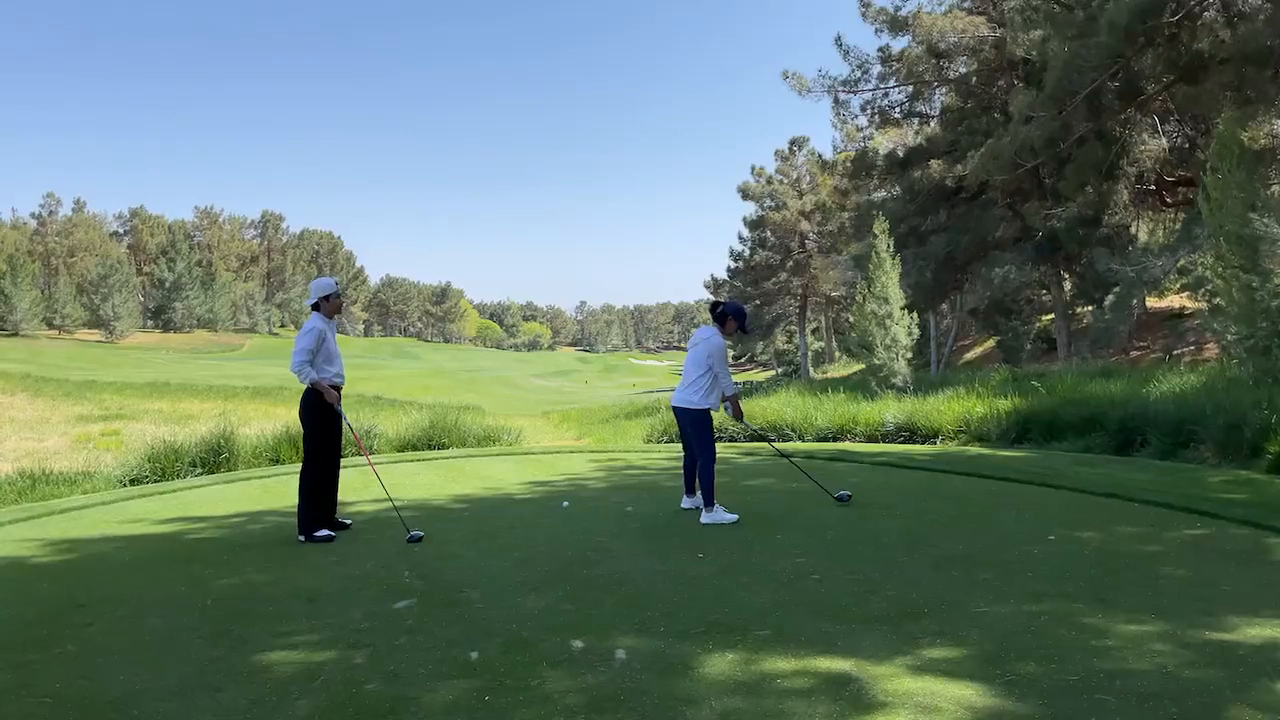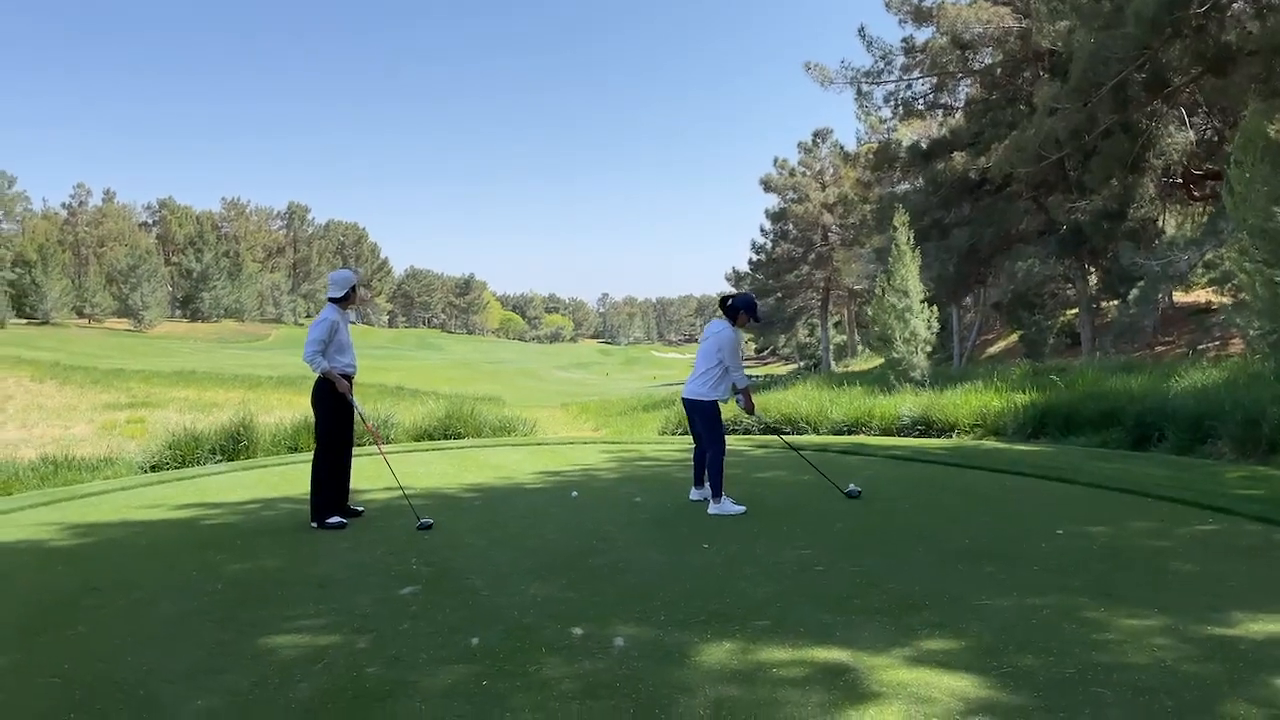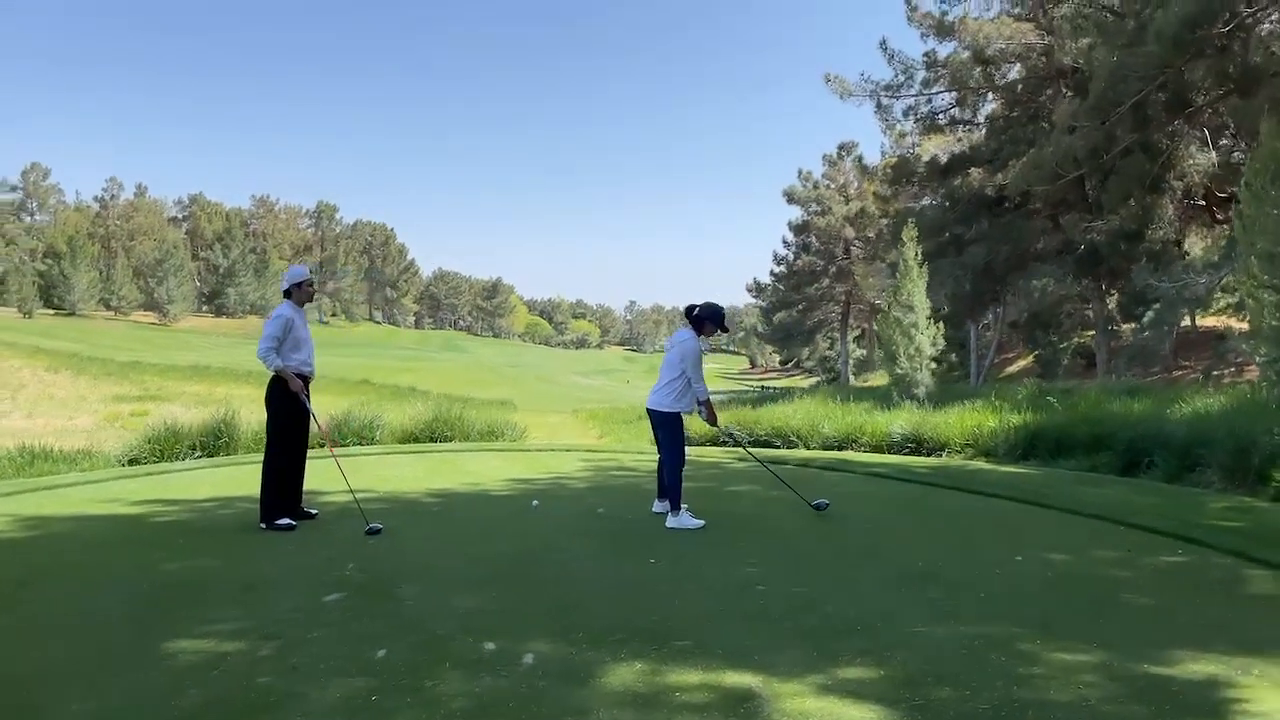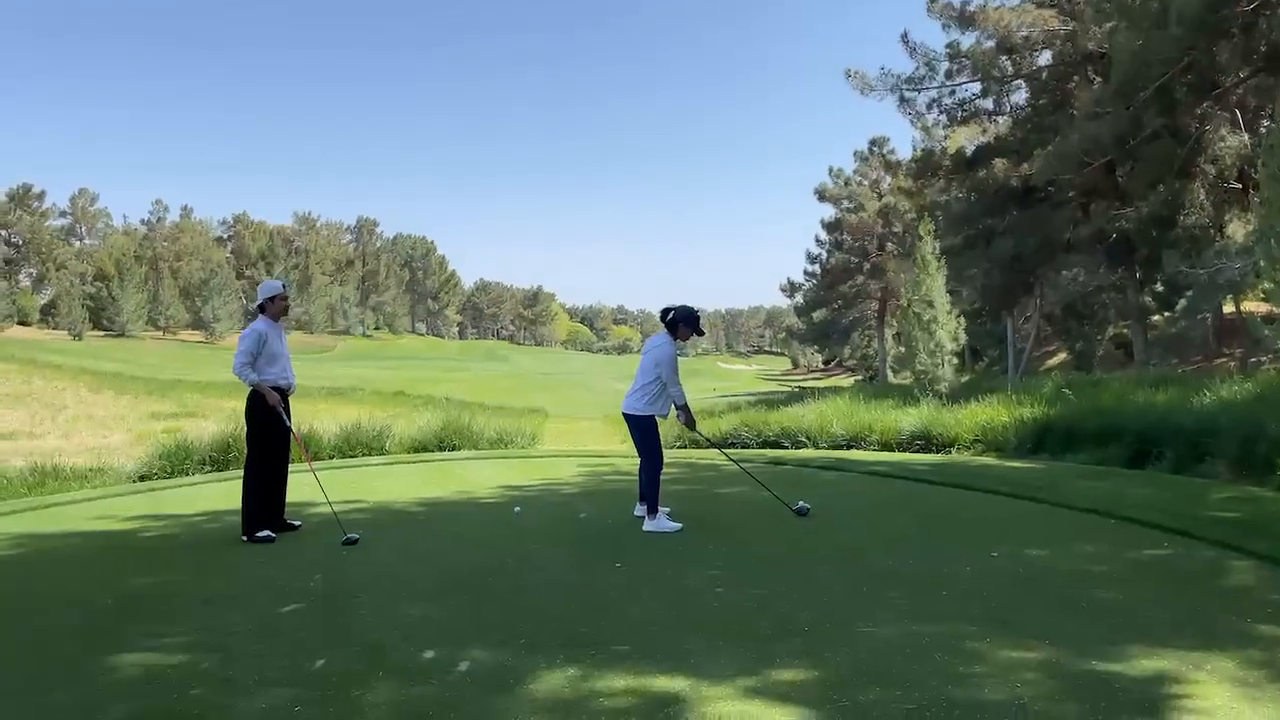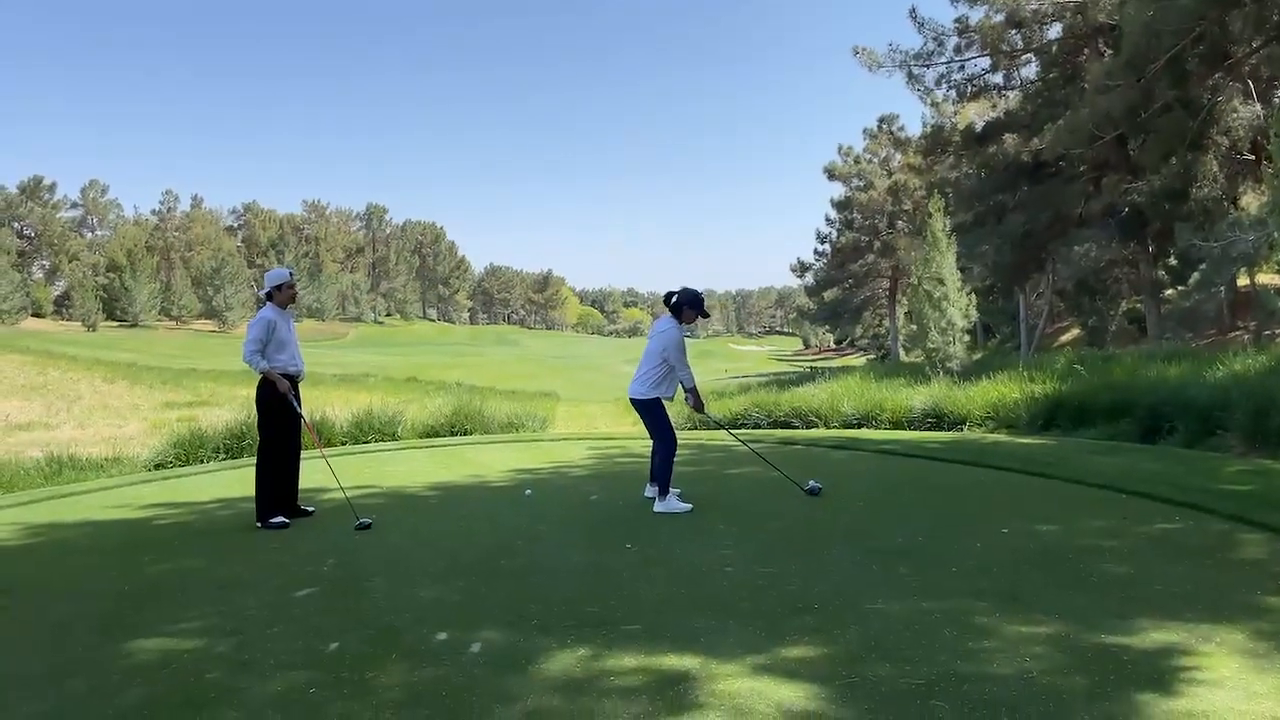
dt=1s
person 1, frame 1
left shoulder: (328, 326)
right shoulder: (314, 328)
right elbow: (299, 365)
right wrist: (325, 389)
left hip: (329, 399)
right hip: (318, 400)
left knee: (331, 460)
right knee: (315, 461)
left ankle: (326, 517)
right ankle: (308, 526)
person 1, frame 2
left shoulder: (341, 317)
right shoulder: (328, 319)
right elbow: (311, 355)
right wrist: (337, 380)
left hip: (342, 388)
right hip: (330, 389)
left knee: (343, 448)
right knee: (328, 449)
left ankle: (339, 504)
right ankle: (321, 513)
person 1, frame 3
left shoulder: (299, 316)
right shoulder: (283, 316)
right elbow: (265, 352)
right wrist: (290, 378)
left hip: (300, 387)
right hip: (285, 388)
left knee: (297, 449)
right knee: (279, 450)
left ankle: (292, 506)
right ankle: (271, 514)
person 1, frame 4
left shoulder: (278, 330)
right shoulder: (256, 331)
right elbow: (240, 367)
left wrist: (287, 387)
right wrist: (267, 392)
left hip: (280, 400)
right hip: (263, 401)
left knee: (279, 461)
right knee: (259, 463)
left ankle: (274, 518)
right ankle: (252, 526)
person 1, frame 5
left shoulder: (286, 317)
right shoulder: (265, 318)
right elbow: (250, 354)
left wrist: (296, 375)
right wrist: (277, 379)
left hip: (290, 386)
right hip: (273, 388)
left knee: (291, 448)
right knee: (271, 449)
left ankle: (288, 504)
right ankle: (266, 512)
person 2, frame 1
left shoulder: (703, 334)
right shoulder: (716, 341)
right elbow: (724, 376)
left wrist: (726, 398)
right wrist: (735, 406)
left hip: (682, 402)
right hip: (695, 406)
left knee: (692, 452)
right knee: (707, 456)
left ankle: (690, 497)
right ankle: (709, 511)
person 2, frame 2
left shoulder: (715, 326)
right shoulder: (728, 334)
right elbow: (735, 370)
left wrist: (737, 391)
right wrist: (747, 398)
left hip: (692, 394)
right hip: (703, 398)
left knee: (703, 444)
right knee: (716, 447)
left ankle: (699, 489)
right ankle: (717, 502)
person 2, frame 3
left shoulder: (681, 335)
right shoulder: (691, 344)
right elbow: (696, 381)
left wrist: (700, 404)
right wrist: (709, 410)
left hip: (658, 405)
right hip: (667, 408)
left knee: (667, 456)
right knee: (675, 460)
left ankle: (662, 501)
right ankle: (675, 515)
person 2, frame 4
left shoulder: (658, 340)
right shoulder: (666, 349)
right elbow: (674, 387)
left wrist: (679, 409)
right wrist: (687, 415)
left hip: (636, 408)
right hip: (641, 412)
left knee: (648, 459)
right knee: (654, 462)
left ankle: (644, 505)
right ankle: (652, 518)
person 2, frame 5
left shoulder: (664, 322)
right shoulder: (673, 334)
left elbow: (677, 368)
right elbow: (683, 370)
left wrist: (687, 392)
right wrist: (696, 398)
left hip: (644, 392)
right hip: (647, 395)
left knee: (661, 440)
right knee: (668, 443)
left ankle: (654, 486)
right ankle: (663, 499)
